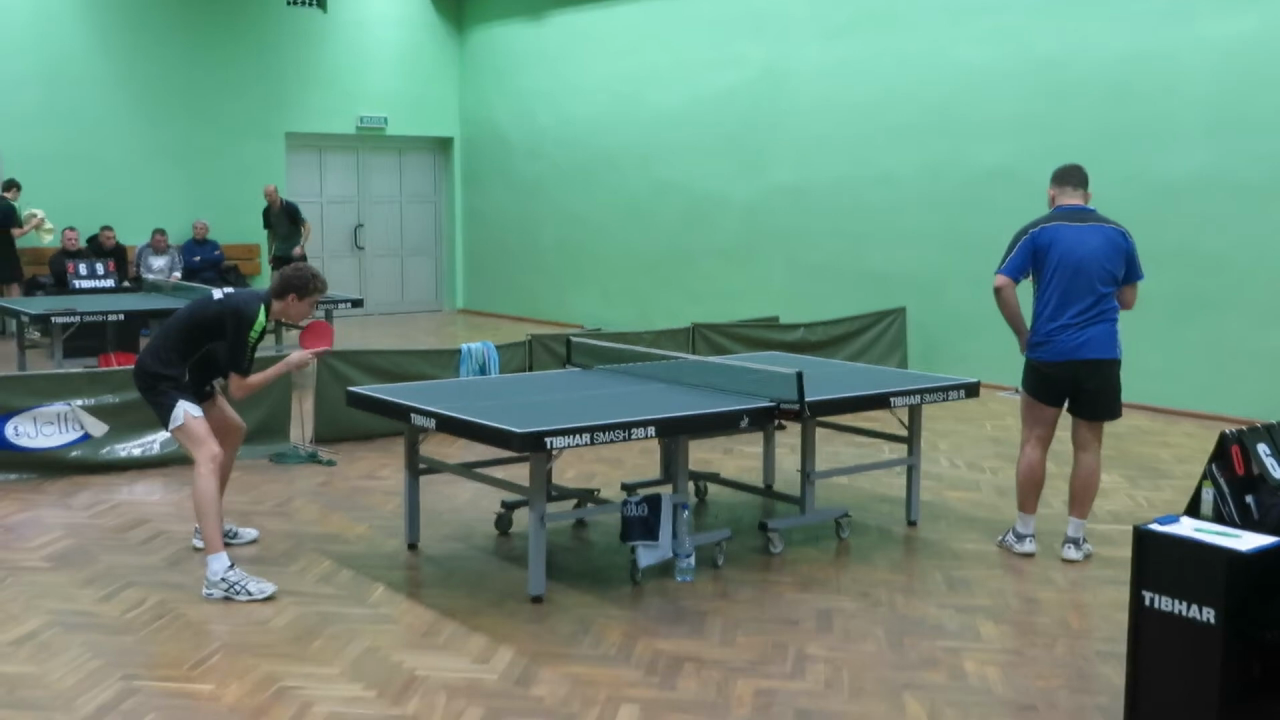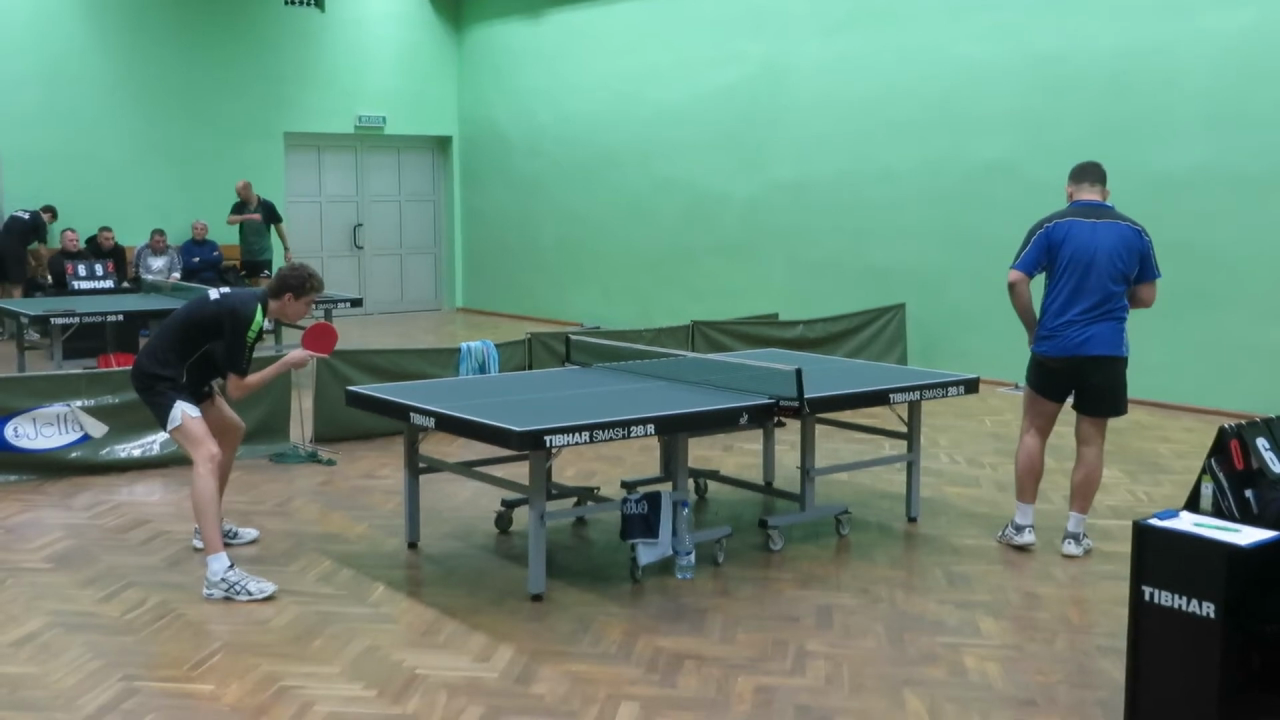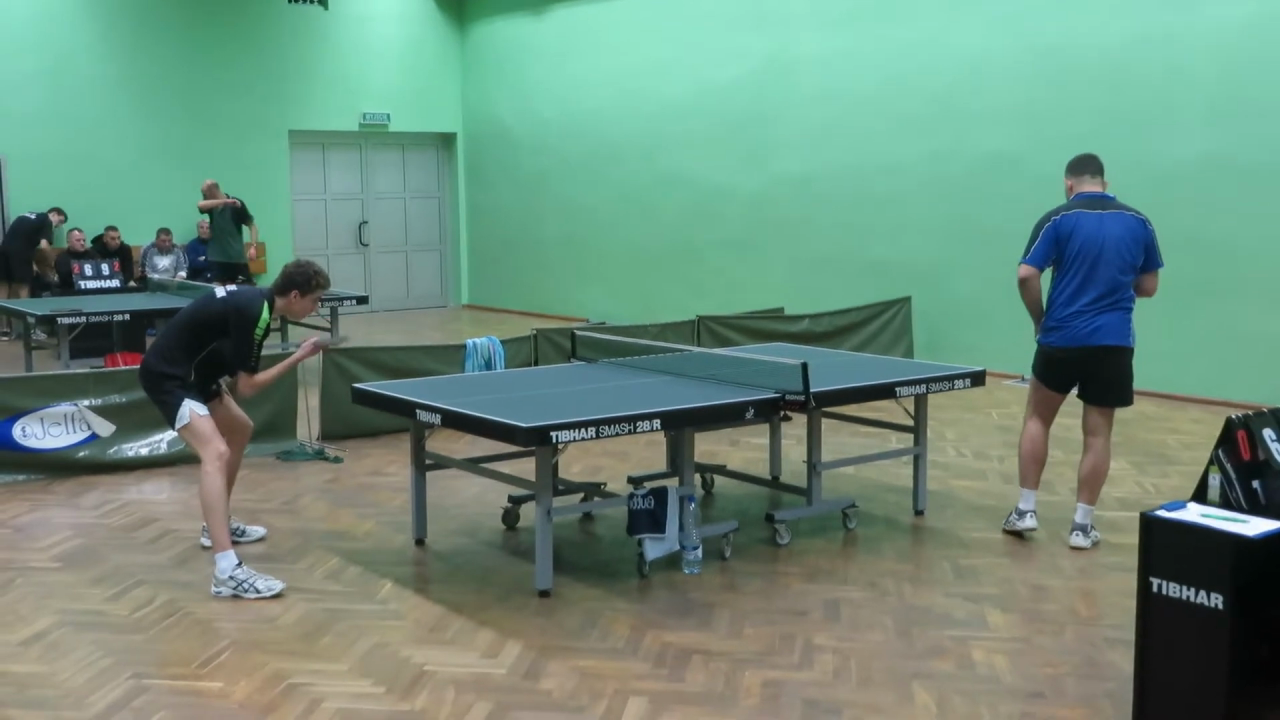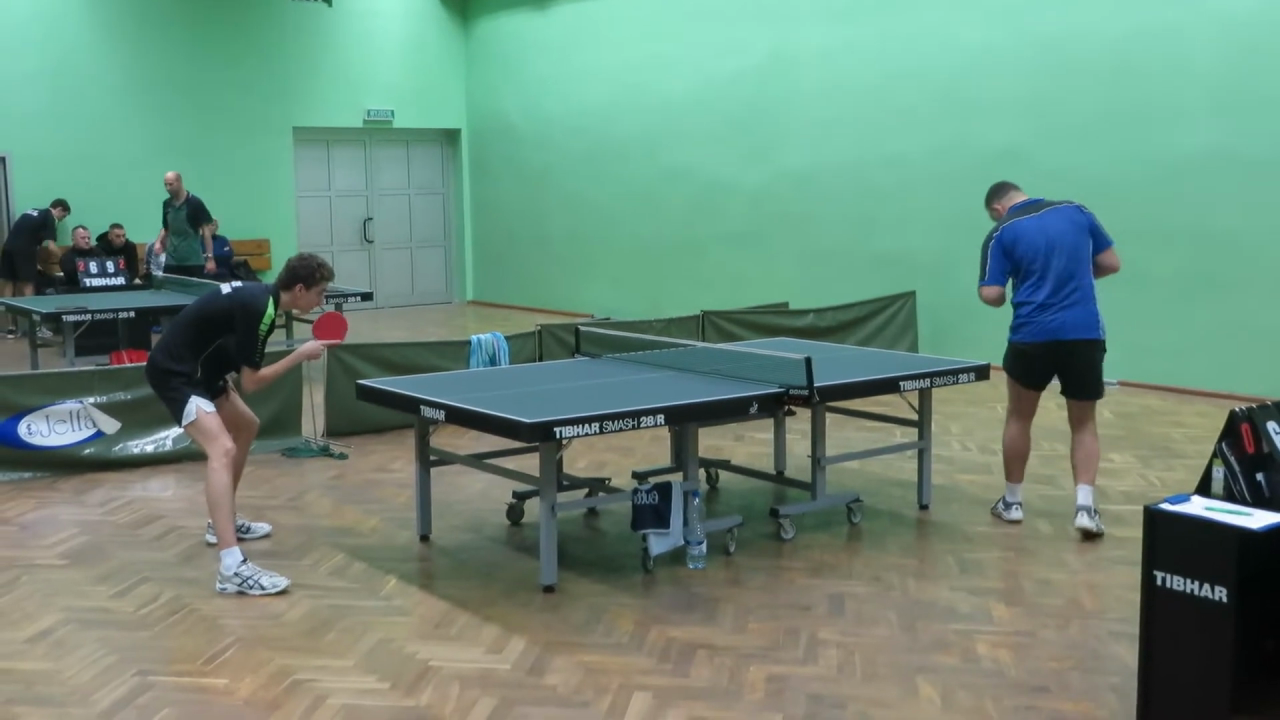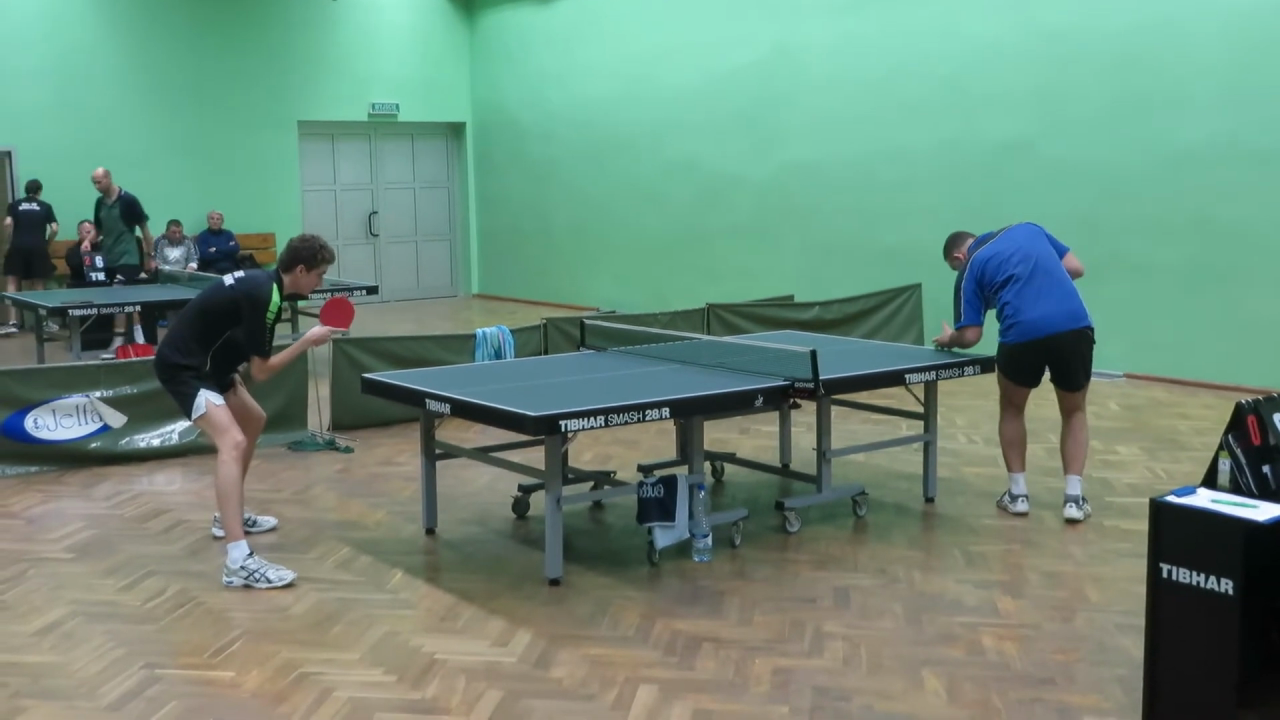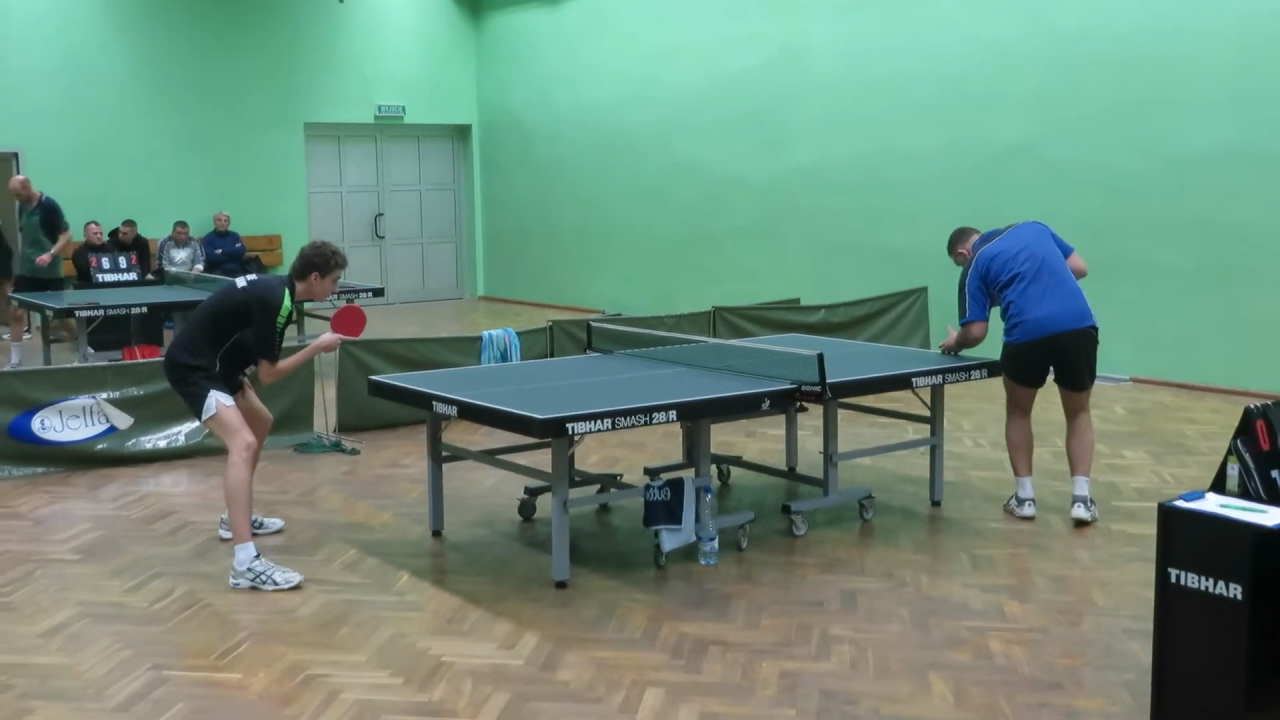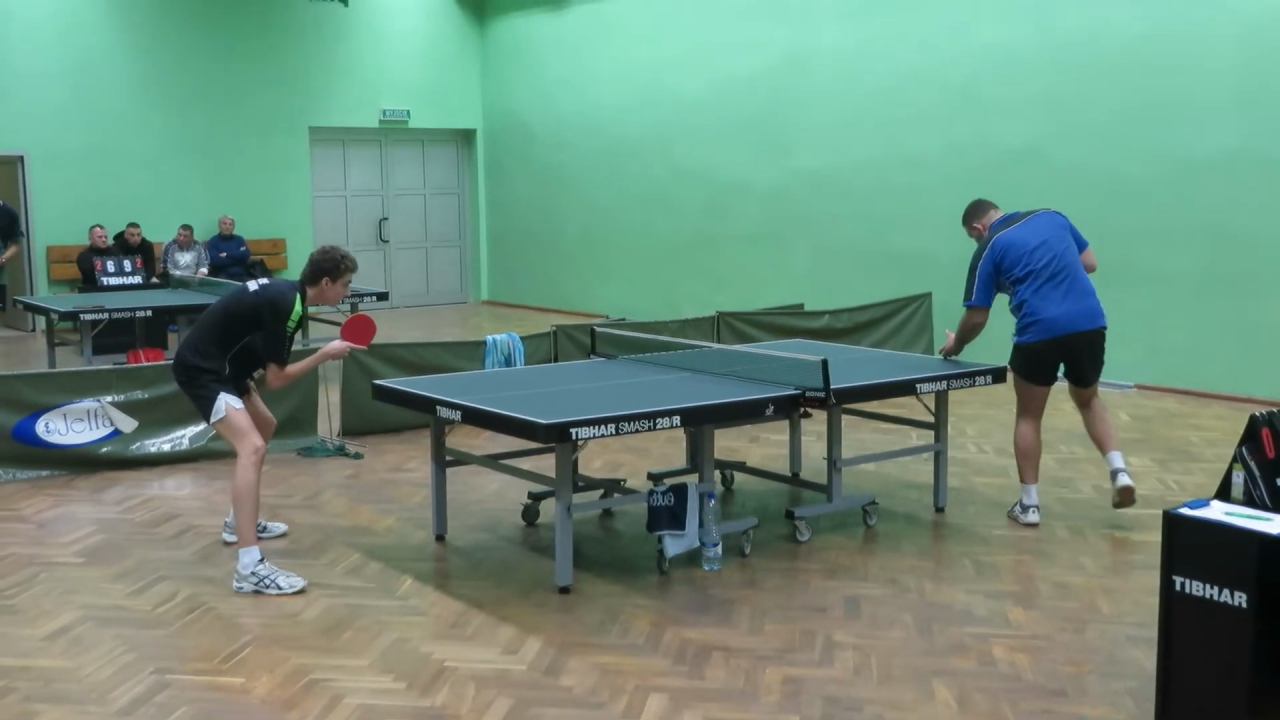
dt=0.7s
person 1, frame 1
left shoulder: (1037, 231)
right shoulder: (1118, 234)
left elbow: (1002, 285)
right elbow: (1127, 299)
left wrist: (1022, 334)
left hip: (1049, 353)
right hip: (1101, 355)
left knee: (1035, 443)
right knee: (1088, 447)
left ankle: (1023, 533)
right ankle: (1074, 539)
person 1, frame 2
left shoulder: (1051, 226)
right shoulder: (1135, 233)
left elbow: (1016, 280)
right elbow: (1145, 297)
left wrist: (1033, 329)
left hip: (1054, 349)
right hip: (1106, 352)
left knee: (1033, 433)
right knee: (1090, 442)
left ankle: (1022, 524)
right ankle: (1075, 533)
person 1, frame 3
left shoulder: (1057, 219)
right shoulder: (1139, 223)
left elbow: (1026, 276)
right elbow: (1148, 286)
left wrist: (1039, 319)
left hip: (1061, 339)
right hip: (1113, 342)
left knee: (1037, 420)
right knee: (1097, 434)
left ankle: (1025, 510)
right ankle: (1082, 525)
person 1, frame 4
left shoulder: (1001, 233)
right shoulder: (1076, 212)
left elbow: (991, 295)
right elbow: (1110, 263)
left wrist: (1016, 290)
left hip: (1031, 336)
right hip: (1084, 333)
left knee: (1018, 418)
right knee: (1084, 423)
left ankle: (1012, 501)
right ankle: (1085, 506)
person 1, frame 5
left shoulder: (970, 269)
right shoulder: (1029, 229)
left elbow: (970, 335)
right elbow: (1075, 268)
left wrist: (950, 339)
left hip: (1023, 333)
right hip: (1075, 326)
left knee: (1011, 409)
right knee: (1074, 412)
left ankle: (1017, 493)
right ankle: (1074, 497)
person 1, frame 6
left shoulder: (974, 266)
right shoulder: (1034, 228)
left elbow: (976, 332)
right elbow: (1079, 268)
left wrist: (956, 343)
left hip: (1027, 334)
right hip: (1079, 326)
left knee: (1018, 412)
right knee: (1078, 412)
left ankle: (1024, 496)
right ankle: (1081, 498)
person 1, frame 7
left shoulder: (988, 249)
right shoulder: (1051, 216)
left elbow: (976, 317)
right elbow: (1089, 264)
left wrist: (956, 344)
left hip: (1039, 332)
right hip: (1089, 322)
left knee: (1028, 416)
right knee: (1088, 401)
left ankle: (1029, 503)
right ankle: (1119, 471)
person 2, frame 1
left shoulder: (253, 302)
right shoulder: (249, 314)
right elbow: (238, 389)
left wrist: (214, 389)
right wrist: (289, 364)
left hip: (183, 372)
right hip: (161, 376)
left knee: (233, 431)
right knee: (209, 455)
left ankle: (211, 527)
right ankle: (219, 573)
person 2, frame 2
left shoulder: (250, 302)
right shoulder: (247, 314)
right elbow: (236, 388)
right wrist: (287, 363)
left hip: (182, 373)
right hip: (159, 377)
left knee: (233, 431)
right knee: (208, 456)
left ankle: (211, 527)
right ankle: (219, 573)
person 2, frame 3
left shoulder: (255, 299)
right shoulder: (253, 312)
right elbow: (246, 387)
left wrist: (217, 384)
right wrist: (299, 356)
left hip: (189, 371)
right hip: (166, 376)
left knee: (240, 430)
right knee: (216, 453)
left ankle: (218, 524)
right ankle: (227, 572)
person 2, frame 4
left shoulder: (260, 296)
right shoulder: (258, 308)
right elbow: (250, 381)
left wrist: (223, 382)
right wrist: (301, 355)
left hip: (195, 369)
right hip: (173, 373)
left knee: (246, 427)
right knee: (222, 450)
left ankle: (223, 521)
right ankle: (232, 567)
person 2, frame 5
left shoulder: (263, 282)
right shoulder: (262, 296)
right elbow: (260, 371)
left wrist: (230, 374)
right wrist: (308, 340)
left hip: (203, 362)
right hip: (181, 366)
left knee: (253, 421)
right knee: (233, 443)
left ankle: (230, 516)
right ankle: (238, 562)
person 2, frame 6
left shoulder: (276, 287)
right shoulder: (274, 301)
right elbow: (268, 374)
left wrist: (238, 377)
right wrist: (317, 347)
left hip: (211, 363)
right hip: (191, 367)
left knee: (261, 423)
right knee: (244, 444)
left ankle: (236, 518)
right ankle: (245, 563)
person 2, frame 7
left shoulder: (285, 291)
right shoulder: (285, 305)
right elbow: (276, 378)
left wrist: (246, 381)
right wrist: (325, 354)
left hip: (218, 364)
right hip: (200, 369)
left knee: (265, 427)
right knee: (252, 448)
left ankle: (240, 521)
right ankle: (250, 567)
